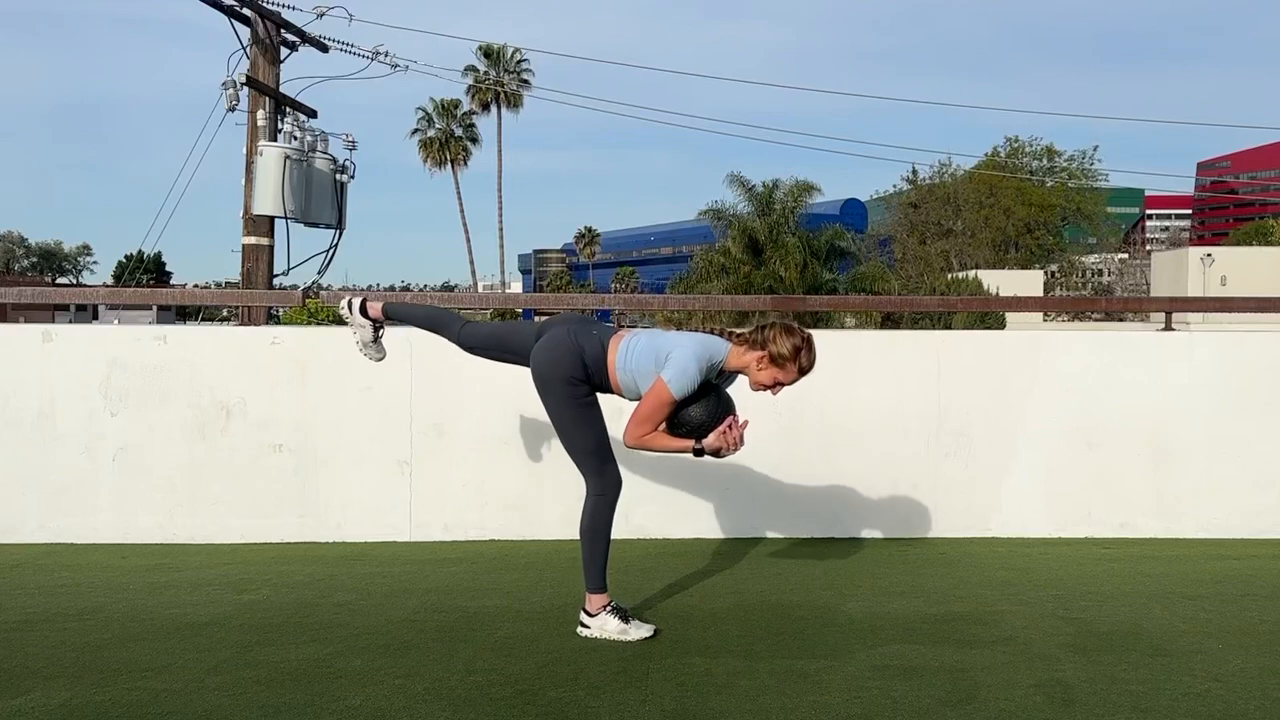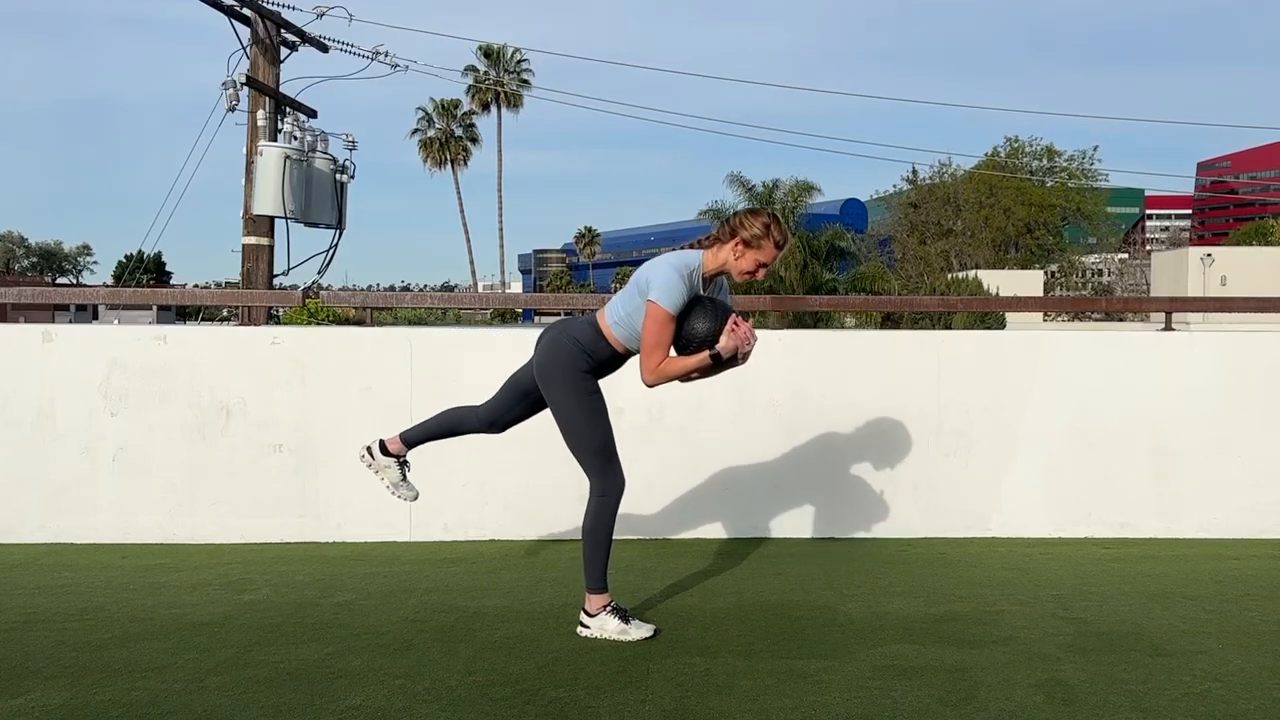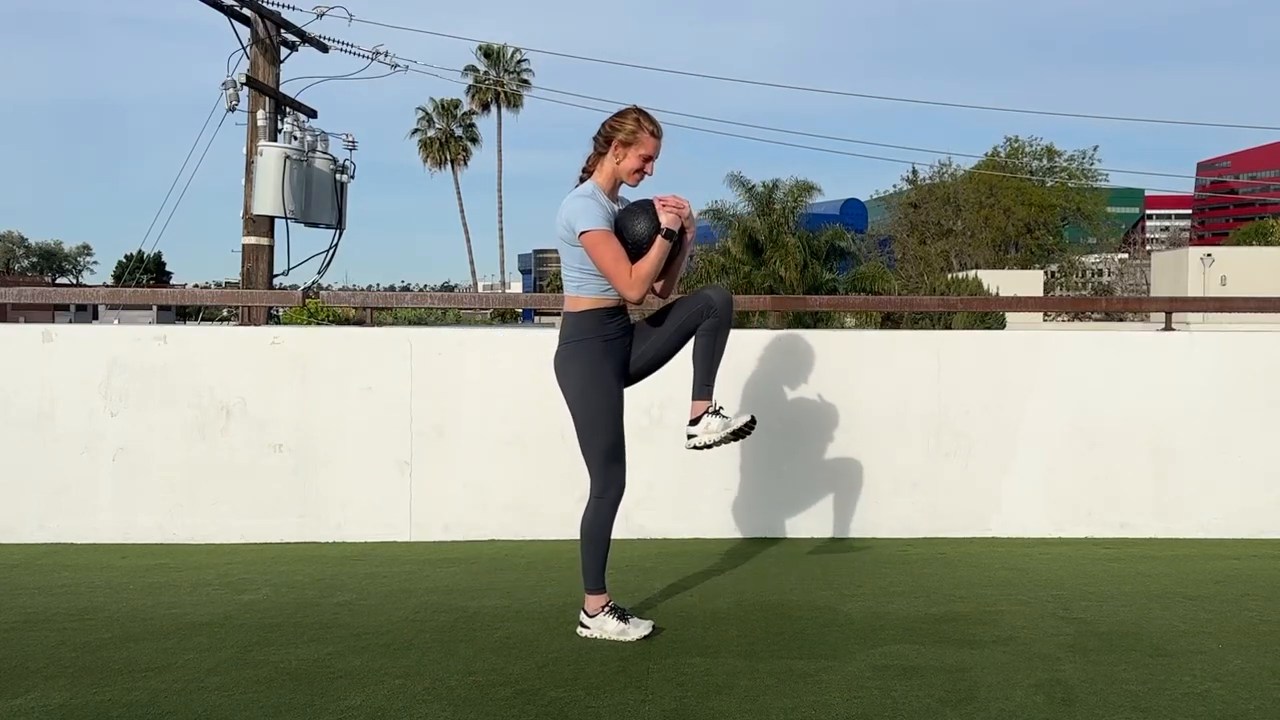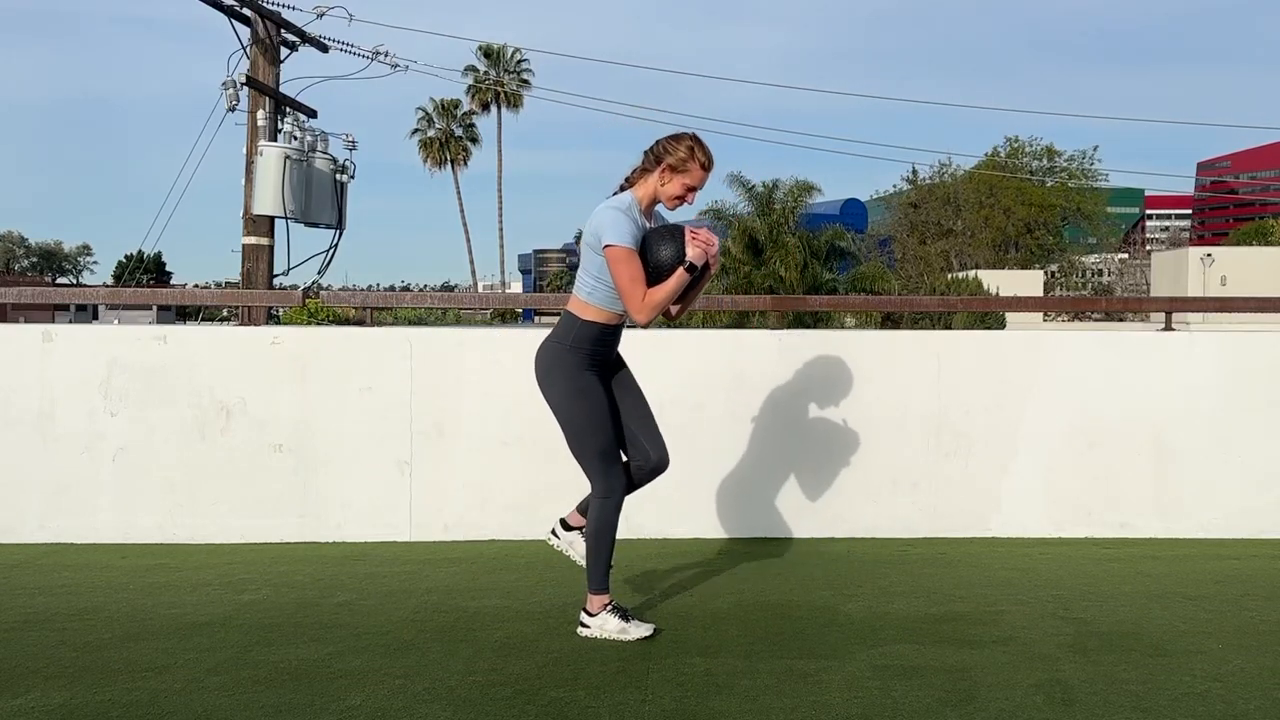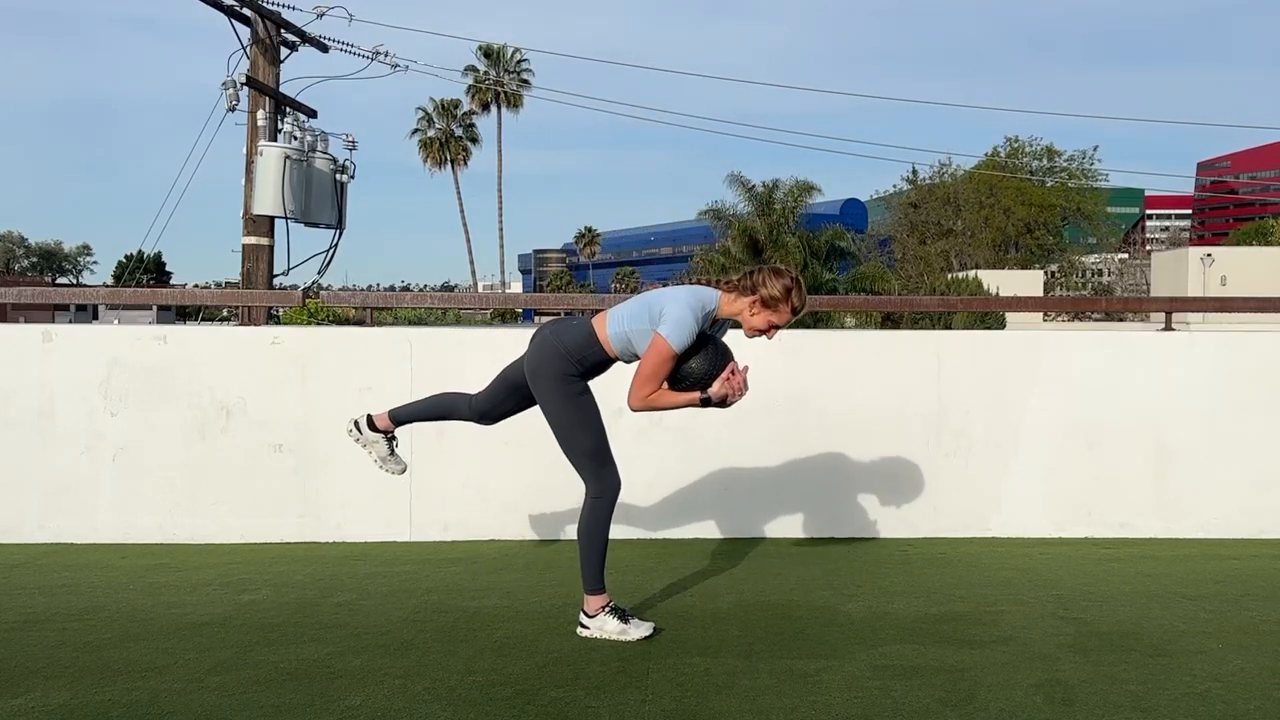
dt=0.7s
person 1, frame 1
left shoulder: (726, 362)
right shoulder: (694, 364)
right elbow: (636, 435)
left wrist: (716, 438)
right wrist: (703, 447)
left hip: (574, 335)
right hip: (562, 363)
left knee: (468, 335)
right knee: (604, 483)
left ankle: (372, 311)
right ankle: (596, 610)
person 1, frame 2
left shoulder: (714, 284)
right shoulder: (675, 274)
left elbow: (685, 366)
right elbow: (653, 372)
left wrist: (730, 354)
right wrist: (717, 353)
left hip: (566, 348)
right hip: (567, 363)
left knee: (490, 418)
right knee: (608, 483)
left ankle: (392, 449)
right ankle: (596, 611)
person 1, frame 3
left shoulder: (620, 206)
right shoulder: (583, 206)
left elbow: (662, 287)
right elbow: (633, 287)
left wrist: (684, 238)
right wrist: (666, 231)
left hip: (623, 342)
right hip: (586, 351)
left knee: (715, 300)
right knee: (609, 482)
left ankle: (701, 417)
right ankle: (594, 611)
person 1, frame 4
left shoulder: (654, 220)
right shoulder: (616, 218)
left elbow: (673, 311)
right elbow: (643, 311)
left wrist: (704, 270)
right wrist: (690, 263)
left hip: (602, 356)
right hip: (569, 360)
left knee: (650, 460)
right knee: (610, 482)
left ankle: (574, 525)
right ankle: (596, 611)
person 1, frame 5
left shoulder: (716, 314)
right shoulder: (689, 315)
right elbow: (641, 398)
left wrist: (720, 391)
right wrist: (709, 397)
left hip: (557, 344)
right hip: (559, 364)
left knee: (482, 409)
right knee: (603, 483)
left ankle: (379, 426)
right ankle: (594, 612)
